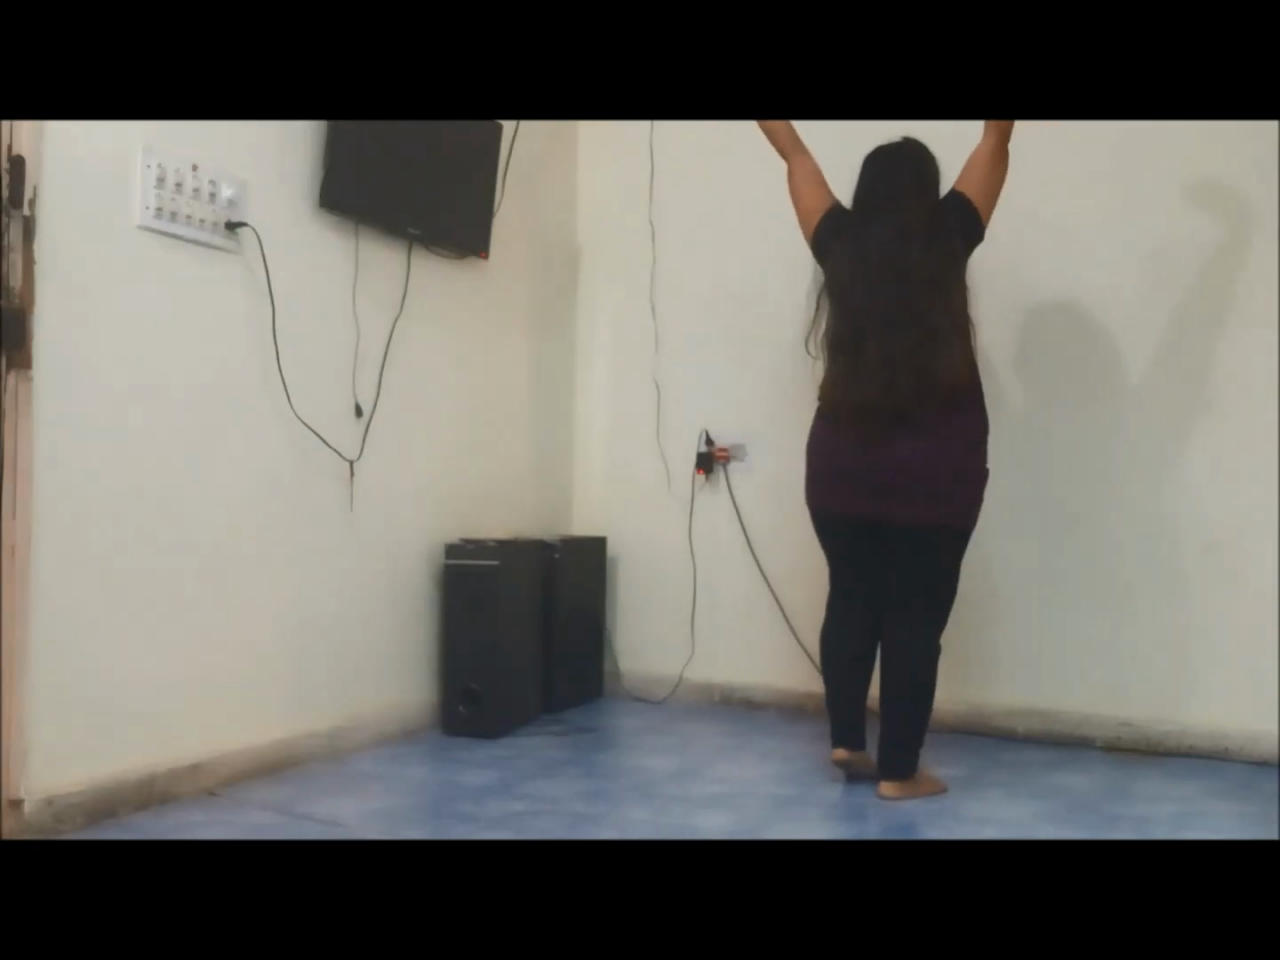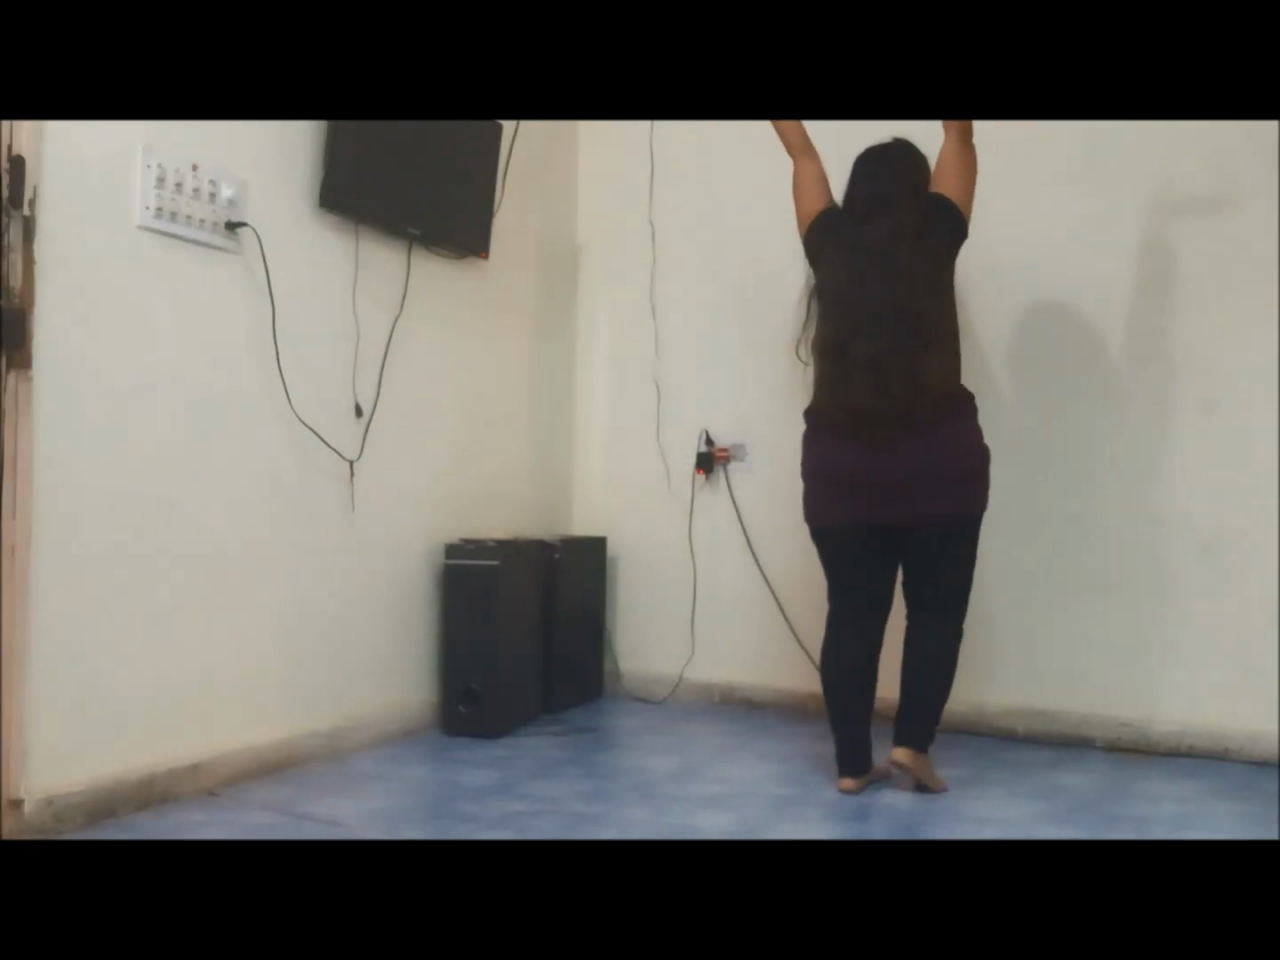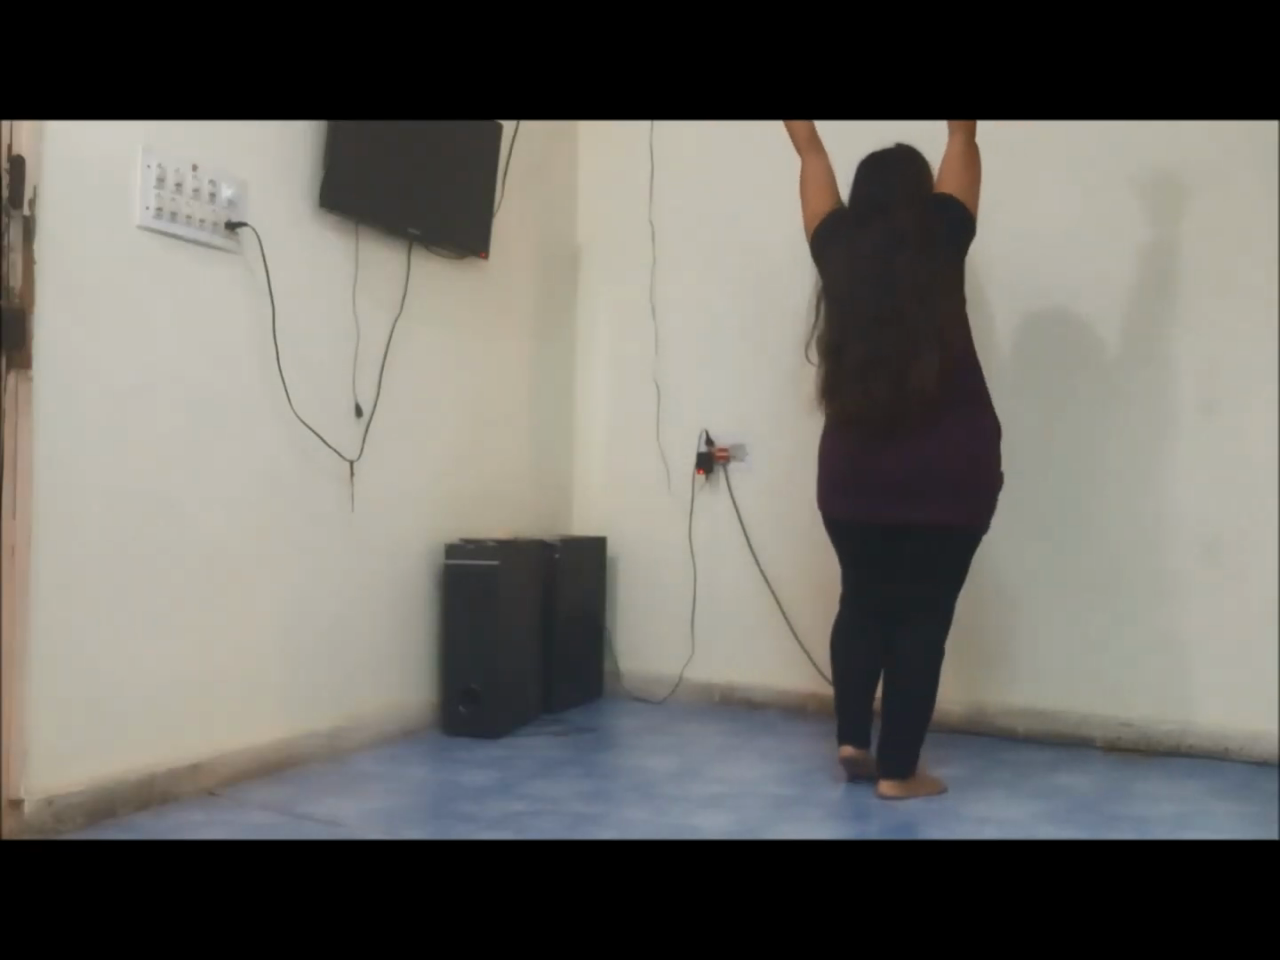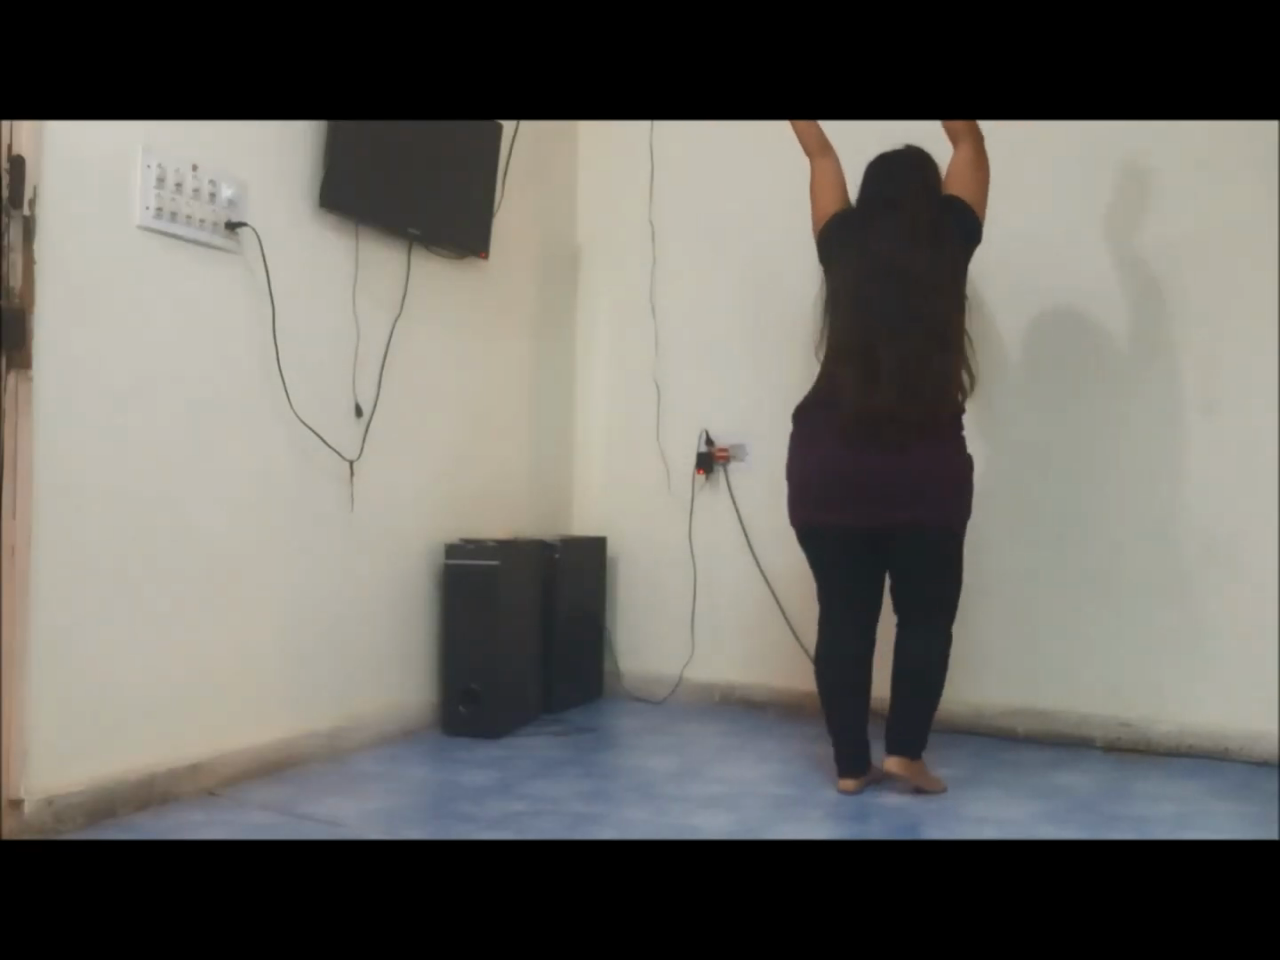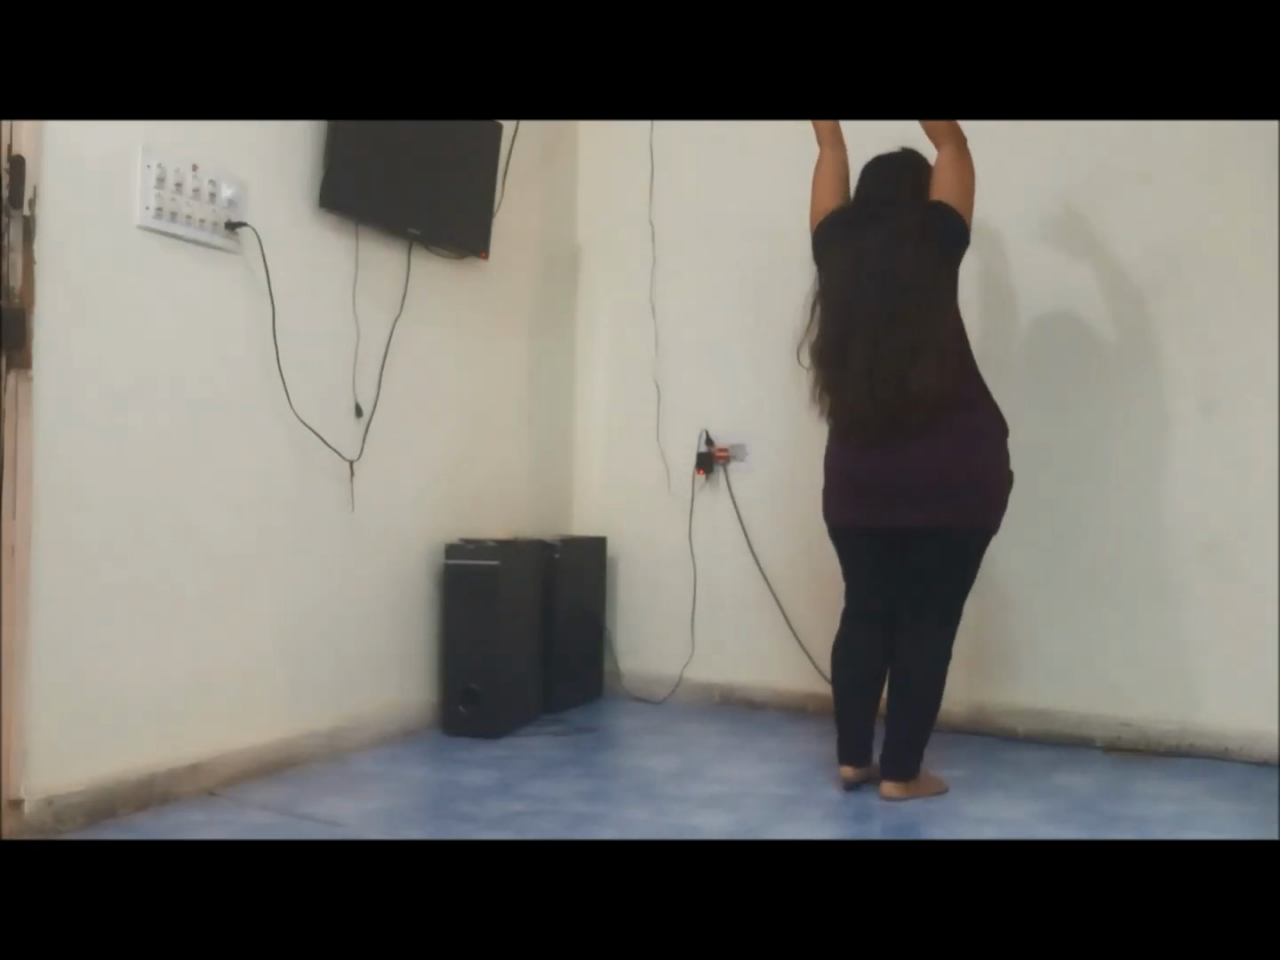
dt=0.5s
person 1, frame 1
left shoulder: (840, 244)
right shoulder: (946, 239)
left elbow: (793, 153)
right elbow: (996, 140)
left hip: (842, 459)
right hip: (933, 467)
left knee: (851, 602)
right knee: (915, 618)
left ankle: (846, 742)
right ankle: (899, 769)
person 1, frame 2
left shoulder: (830, 246)
right shoulder: (933, 242)
left elbow: (801, 151)
right elbow: (959, 142)
left hip: (841, 468)
right hip: (939, 467)
left knee: (852, 615)
right knee: (936, 611)
left ankle: (851, 762)
right ankle: (912, 744)
person 1, frame 3
left shoulder: (837, 248)
right shoulder: (940, 242)
left elbow: (810, 151)
right elbow: (962, 140)
left hip: (853, 464)
right hip: (946, 468)
left knee: (863, 604)
right knee: (921, 618)
left ankle: (853, 740)
right ankle: (898, 768)
person 1, frame 4
left shoulder: (842, 246)
right shoulder: (946, 245)
left elbow: (820, 154)
right elbow: (970, 146)
left wrist: (809, 132)
left hip: (829, 466)
right hip: (925, 469)
left knee: (843, 617)
right knee: (926, 615)
left ankle: (850, 764)
right ankle: (905, 752)
person 1, frame 5
left shoulder: (836, 249)
right shoulder: (935, 246)
left elbow: (830, 148)
right elbow: (952, 146)
left hip: (858, 470)
right hip: (952, 471)
left knee: (865, 615)
right knee: (928, 623)
left ankle: (852, 757)
right ankle: (900, 771)
